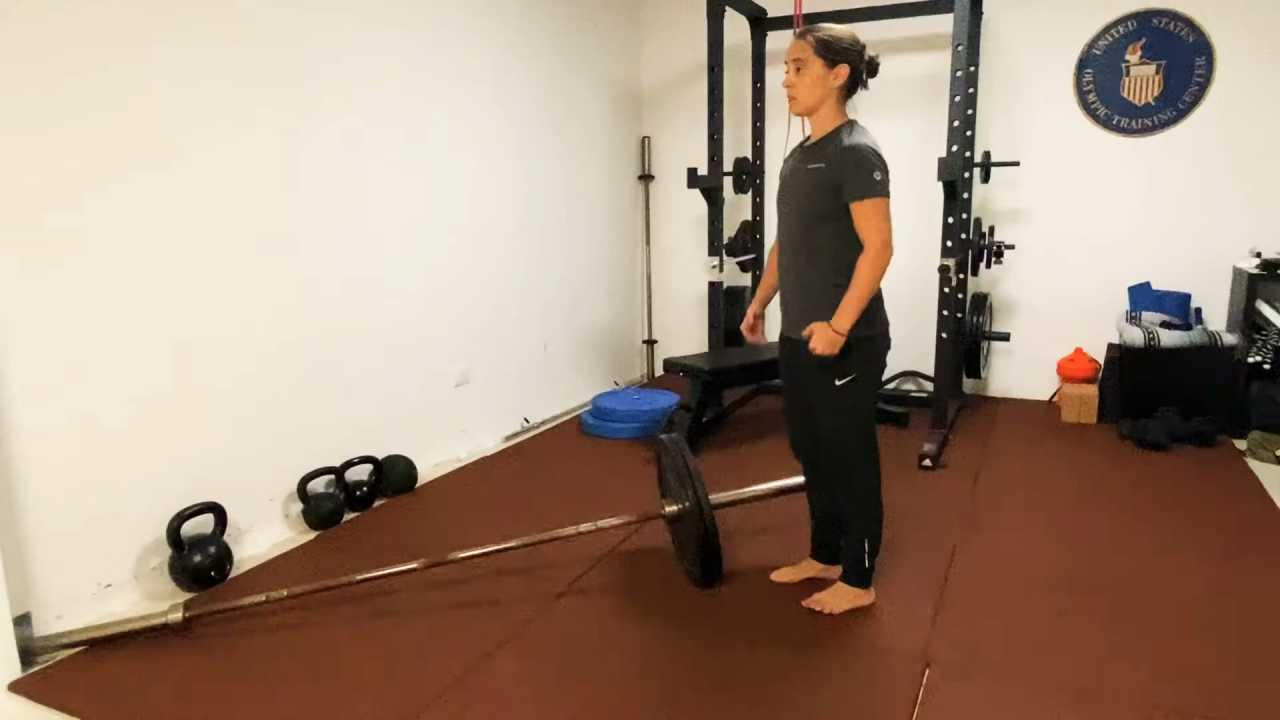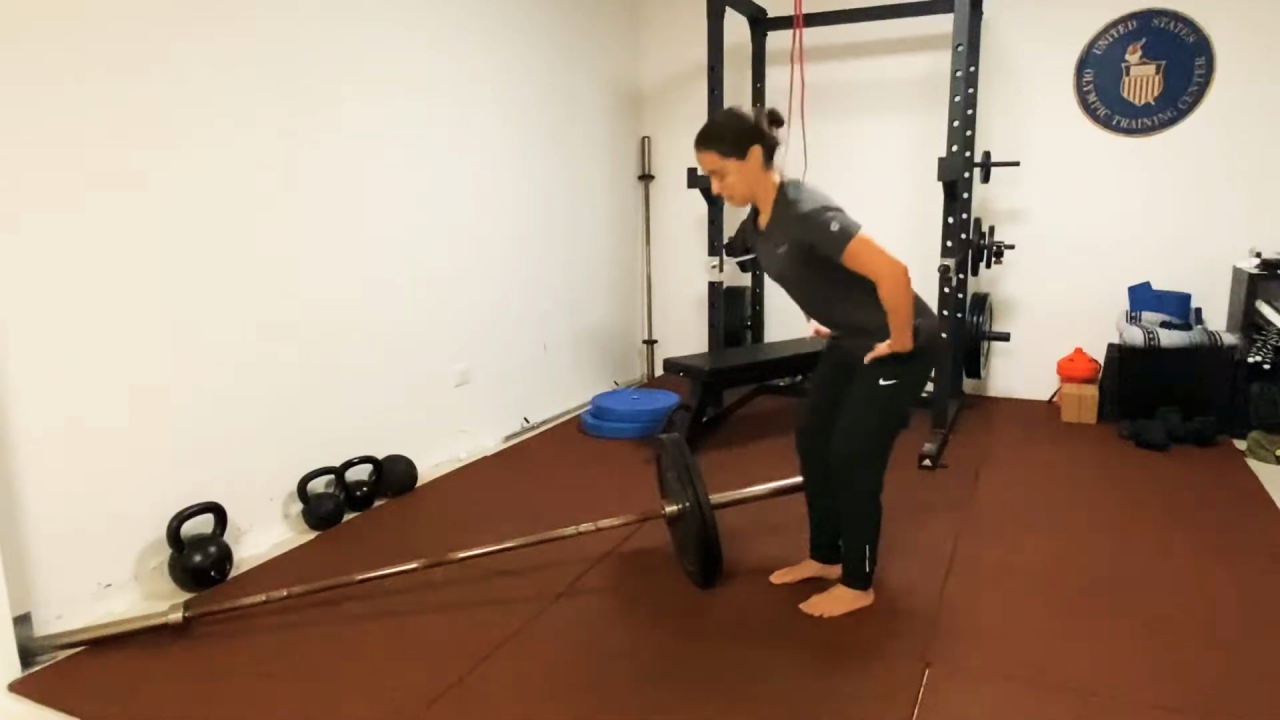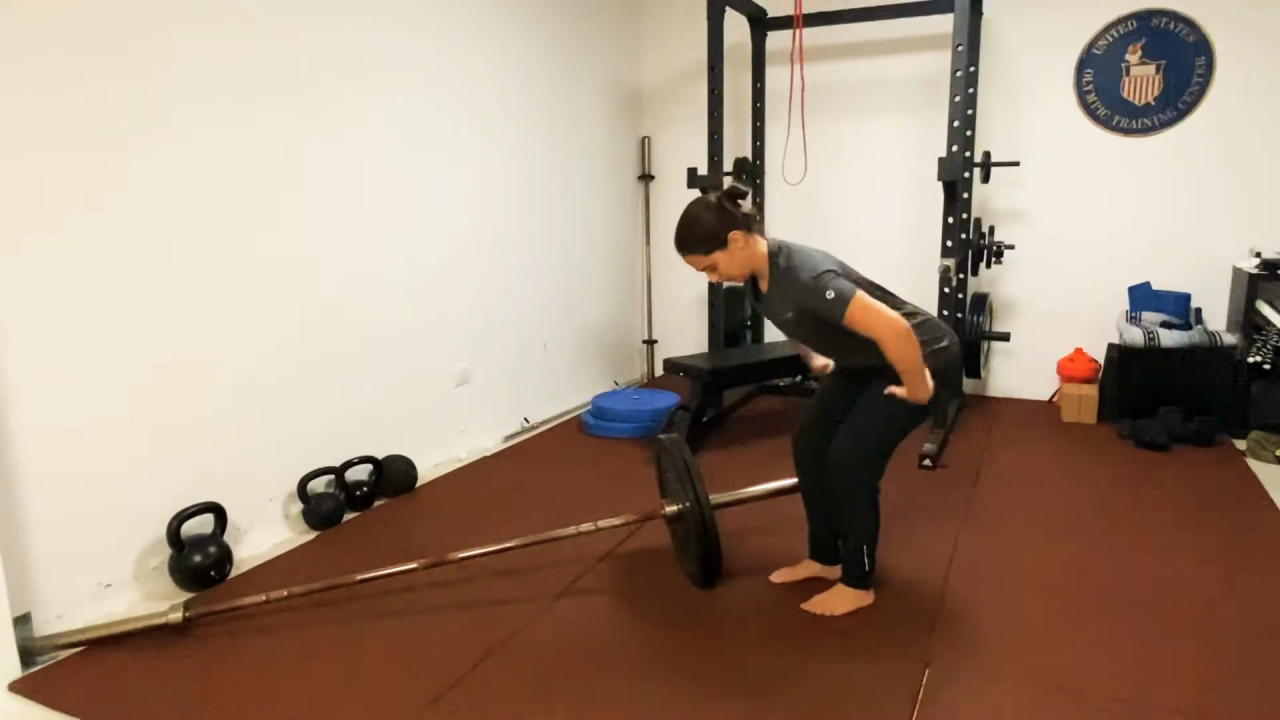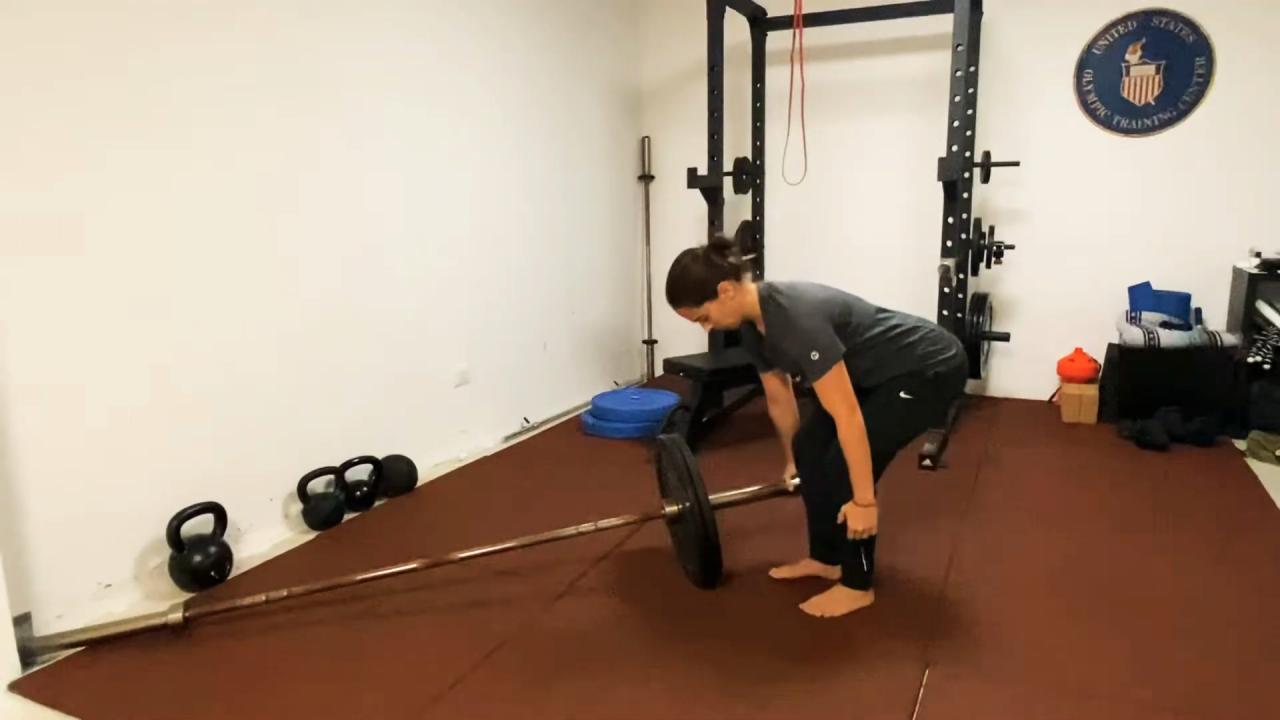
dt=0.7s
person 1, frame 1
left shoulder: (856, 153)
right shoulder: (799, 156)
left elbow: (877, 249)
left wrist: (840, 326)
right wrist: (758, 304)
left hip: (846, 339)
right hip: (799, 335)
left knee: (848, 456)
right knee: (811, 451)
left ankle: (858, 581)
right ankle: (825, 556)
person 1, frame 2
left shoulder: (807, 214)
right shoulder: (756, 223)
left elbow: (892, 272)
left wrist: (902, 342)
right wrist: (821, 320)
left hip: (894, 343)
right hip: (850, 340)
left knee: (853, 455)
right knee: (813, 441)
left ankle: (857, 583)
right ankle: (825, 557)
person 1, frame 3
left shoulder: (803, 275)
right shoulder: (758, 278)
left elbow: (893, 329)
left wrist: (919, 388)
right wrist: (816, 361)
left hip: (924, 357)
right hip: (866, 360)
left knee: (850, 458)
right knee: (809, 446)
left ankle: (858, 585)
right ankle: (824, 558)
person 1, frame 4
left shoulder: (796, 318)
right shoulder: (753, 323)
left elbow: (848, 417)
right elbow: (779, 397)
left wrist: (864, 500)
right wrist: (793, 459)
left hip: (931, 369)
right hip: (879, 371)
left knee: (844, 462)
right knee: (810, 448)
left ankle: (857, 585)
right ankle: (824, 558)
